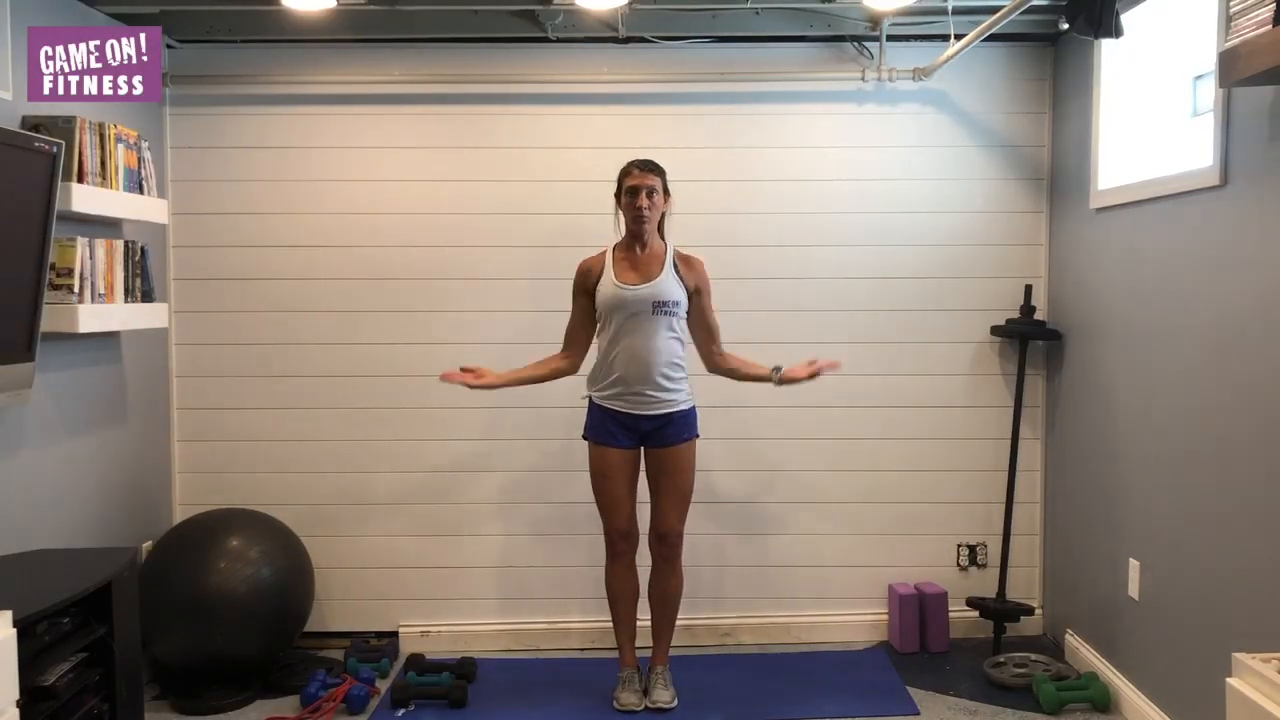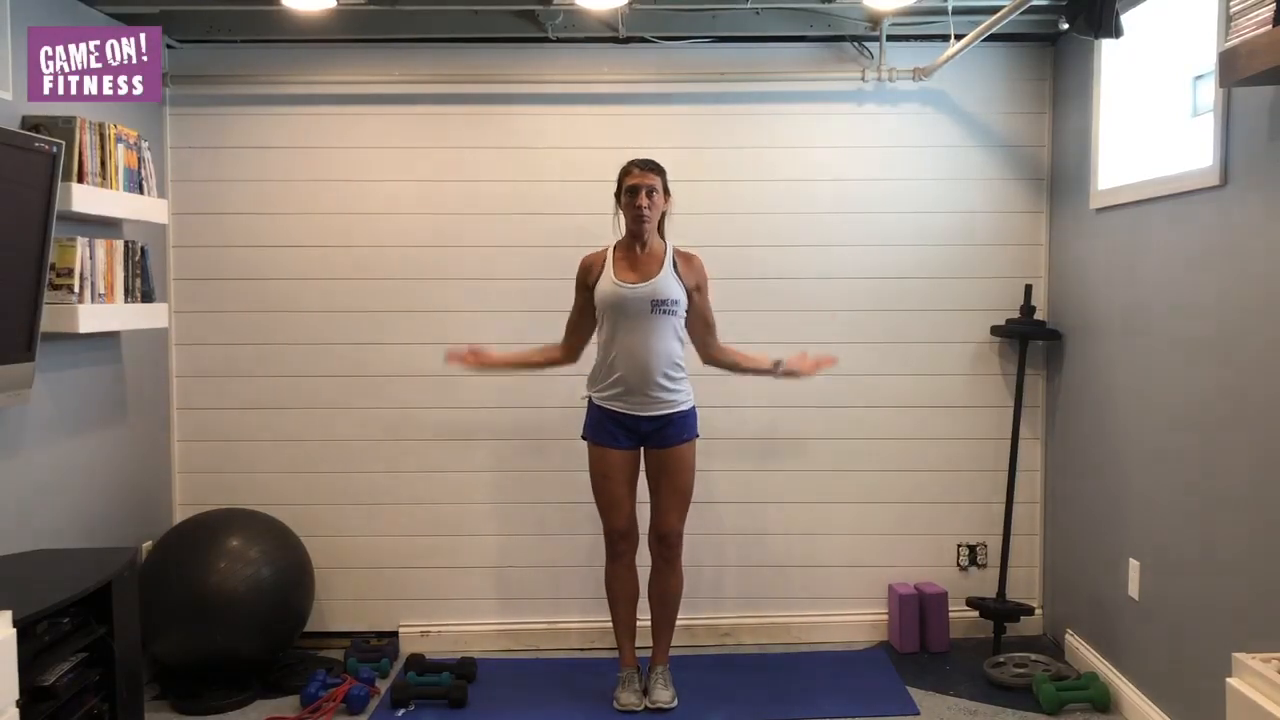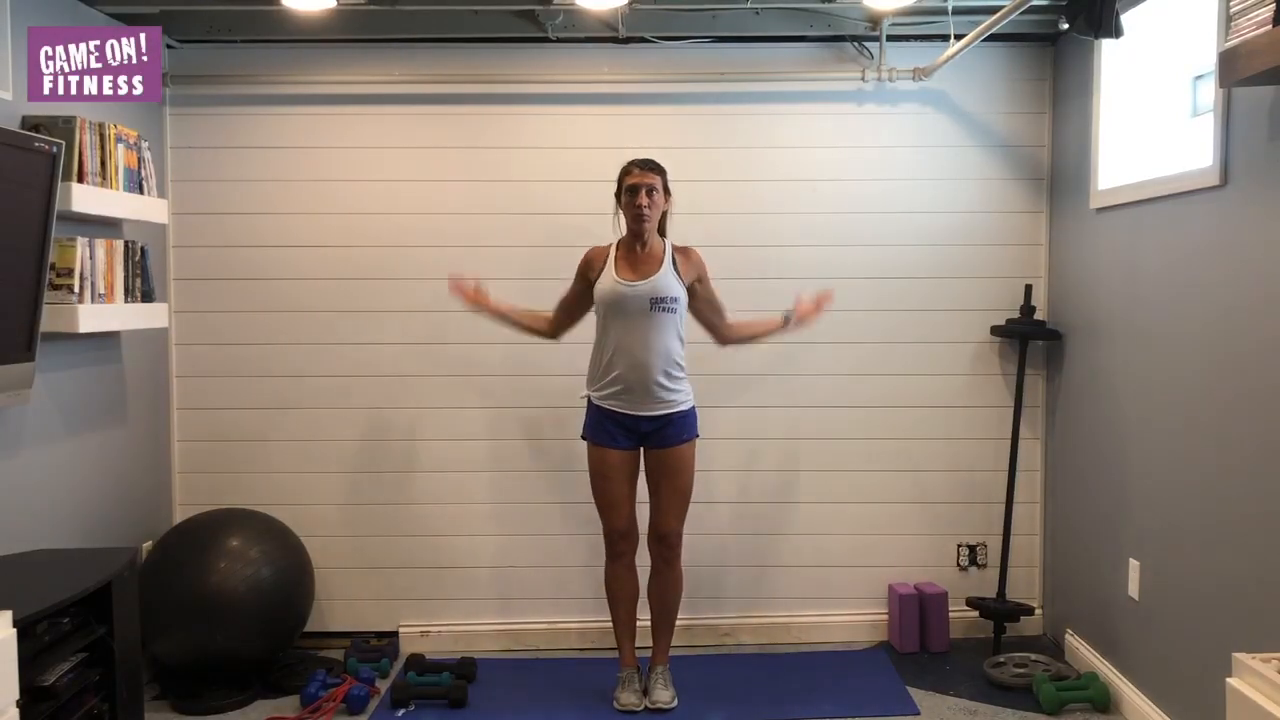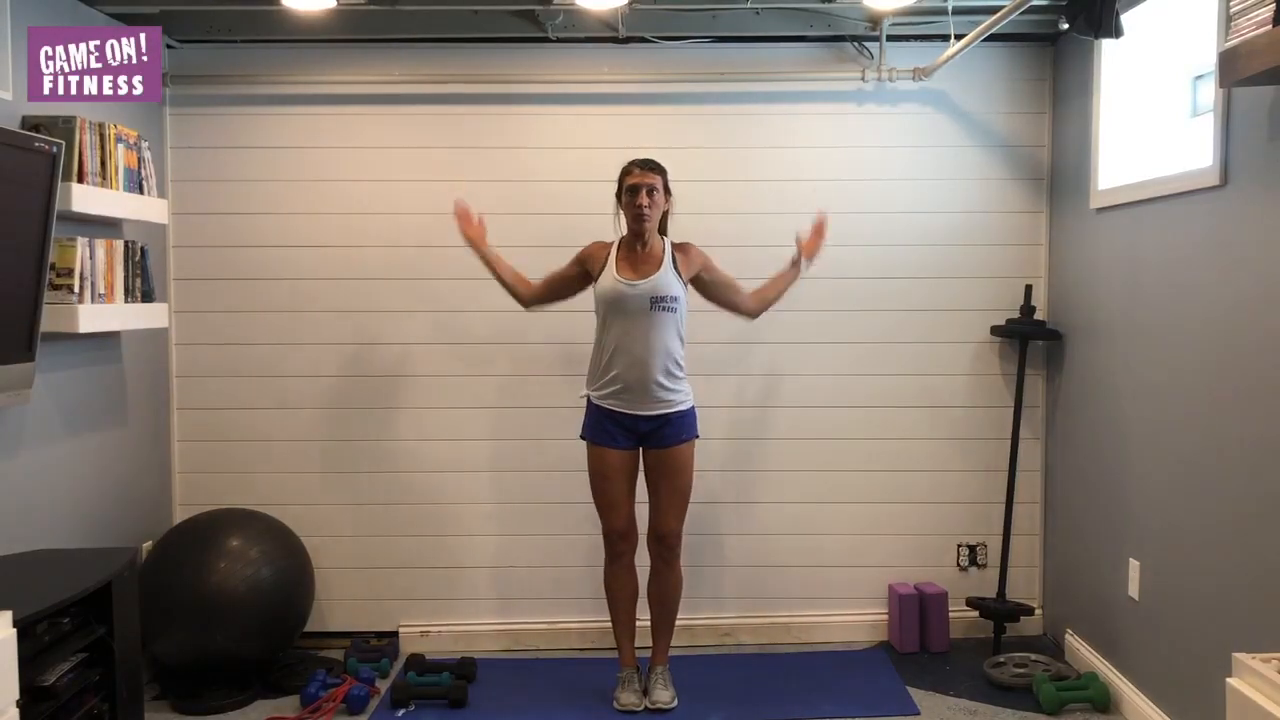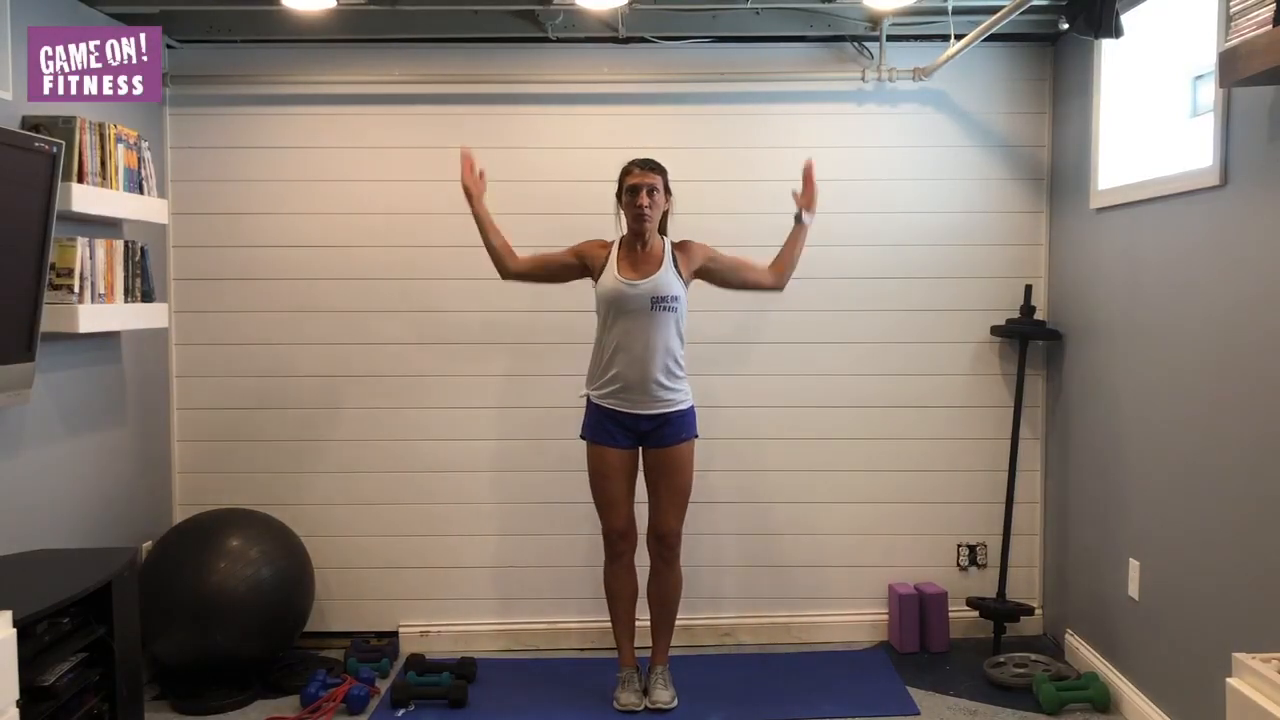
dt=0.1s
person 1, frame 1
left shoulder: (688, 268)
right shoulder: (594, 268)
left elbow: (715, 356)
right elbow: (569, 358)
left wrist: (778, 374)
right wrist: (498, 378)
left hip: (673, 415)
right hip: (611, 416)
left knee: (668, 541)
right knee: (620, 541)
left ankle: (661, 666)
right ankle: (628, 667)
person 1, frame 2
left shoulder: (688, 266)
right shoulder: (594, 266)
left elbow: (712, 350)
right elbow: (568, 349)
left wrist: (780, 366)
right wrist: (496, 359)
left hip: (672, 416)
right hip: (611, 416)
left knee: (667, 541)
right knee: (619, 541)
left ankle: (661, 666)
right ankle: (628, 667)
person 1, frame 3
left shoulder: (688, 262)
right shoulder: (596, 261)
left elbow: (725, 331)
right elbow: (553, 324)
left wrist: (788, 319)
right wrist: (491, 306)
left hip: (672, 415)
right hip: (610, 416)
left knee: (667, 542)
right knee: (619, 541)
left ankle: (661, 667)
right ankle: (628, 668)
person 1, frame 4
left shoulder: (688, 258)
right shoulder: (596, 257)
left elbow: (750, 305)
right elbow: (531, 295)
left wrist: (799, 261)
right wrist: (482, 248)
left hip: (671, 415)
right hip: (609, 415)
left knee: (667, 542)
right knee: (618, 541)
left ankle: (661, 666)
right ankle: (627, 668)
person 1, frame 5
left shoulder: (690, 257)
right shoulder: (596, 256)
left elbow: (774, 278)
right elbow: (512, 267)
left wrist: (803, 217)
right wrist: (477, 204)
left hip: (671, 414)
right hip: (610, 415)
left knee: (666, 543)
right knee: (619, 542)
left ankle: (660, 666)
right ankle: (627, 669)
